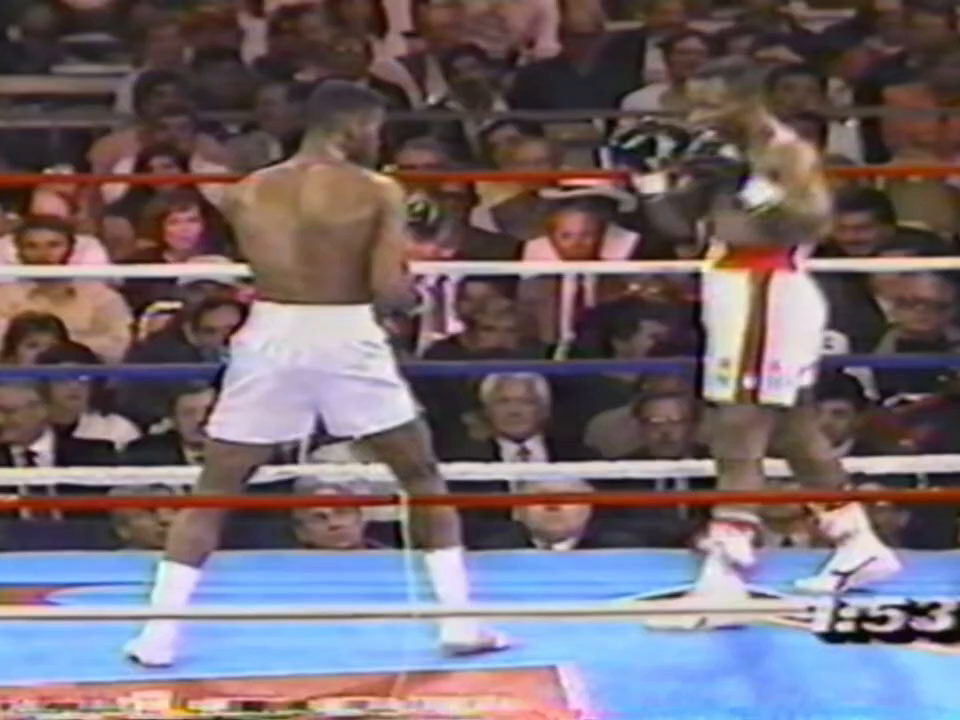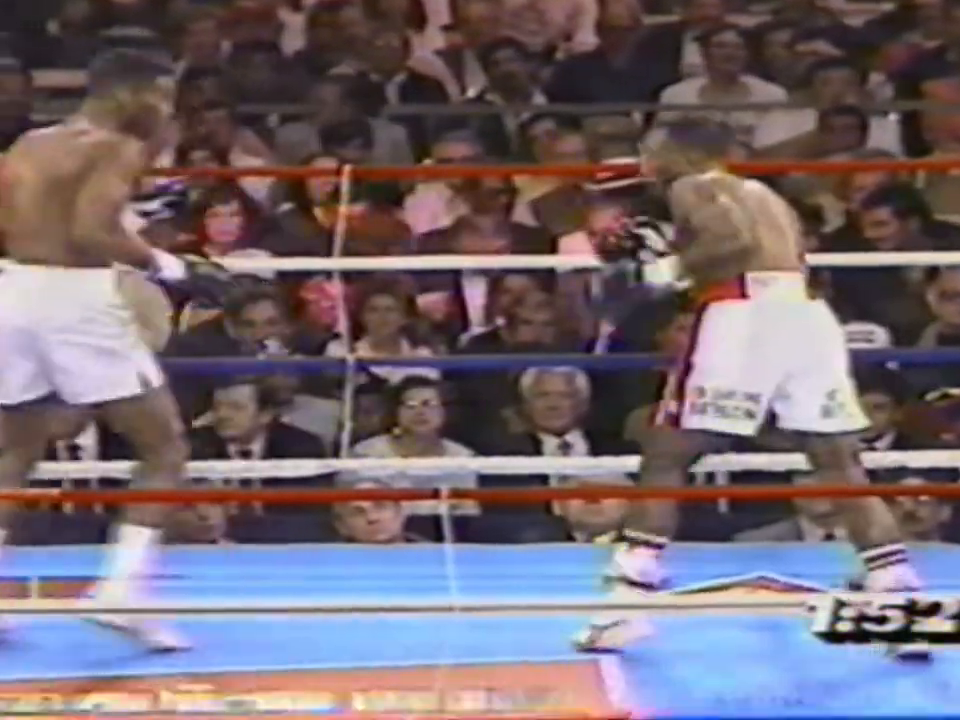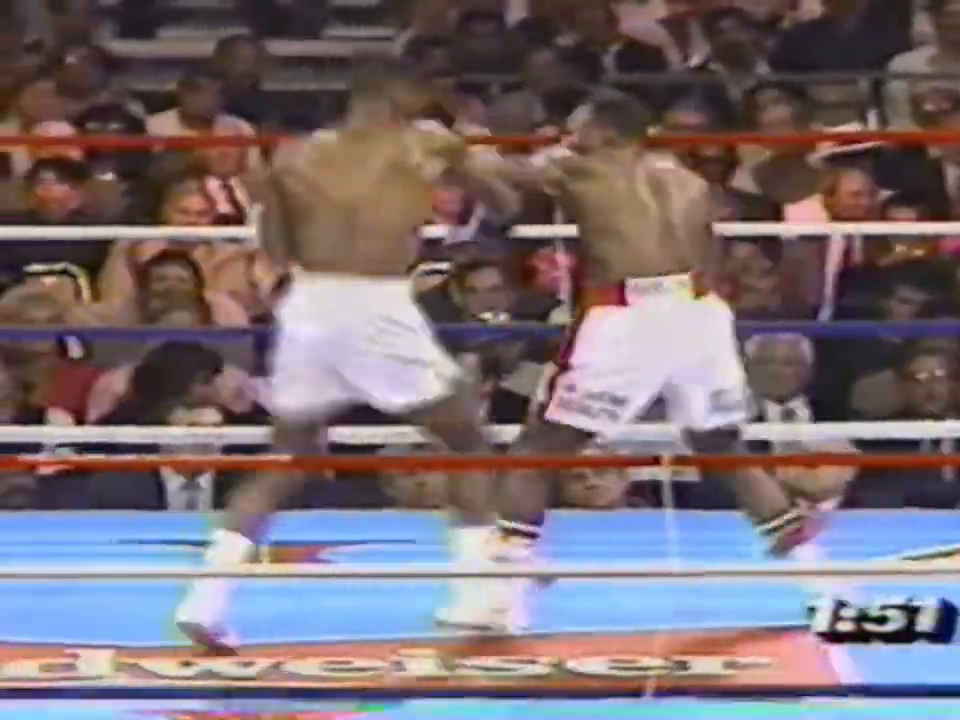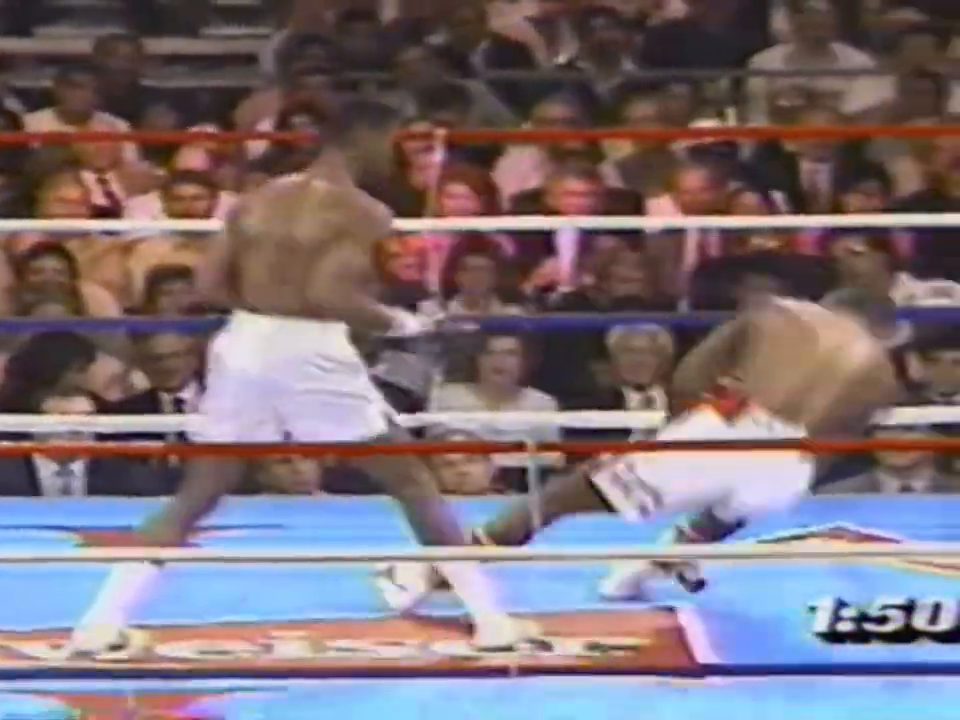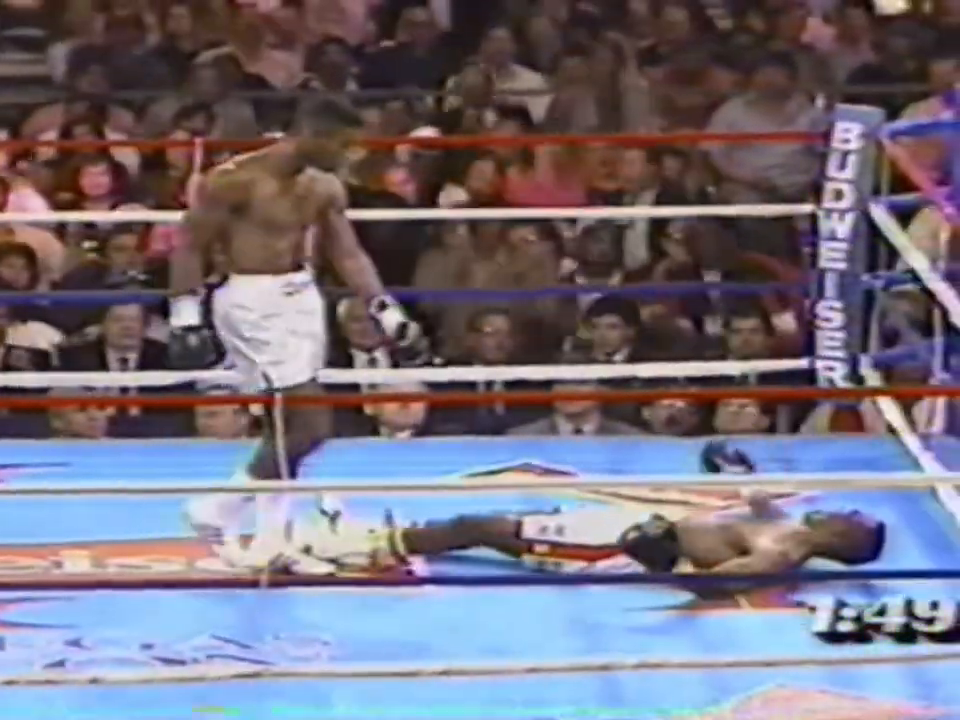
dt=1s
person 1, frame 1
left shoulder: (245, 192)
right shoulder: (376, 193)
right elbow: (391, 288)
left hip: (270, 339)
right hip: (346, 341)
left knee: (213, 492)
right knee: (422, 477)
left ankle: (158, 635)
right ankle: (459, 621)
person 1, frame 2
right shoulder: (116, 150)
right elbow: (91, 231)
left wrist: (143, 219)
right wrist: (164, 262)
right hip: (78, 304)
right knee: (165, 450)
right ankle: (122, 593)
person 1, frame 3
left shoulder: (292, 158)
right shoulder: (433, 143)
left elbow: (279, 247)
right elbow: (508, 200)
left hip: (309, 310)
right hip: (379, 312)
left knee: (286, 468)
right knee: (467, 444)
left ankle: (206, 605)
right ankle: (475, 595)
person 1, frame 4
left shoulder: (252, 202)
right shoulder: (364, 212)
left elbow: (210, 286)
right elbow: (331, 296)
right wrist: (406, 325)
left hip: (242, 346)
right hip: (312, 356)
left knee: (196, 494)
right knee: (413, 481)
left ankle: (102, 621)
right ankle: (491, 618)
person 1, frame 5
left shoulder: (325, 188)
right shoulder: (235, 181)
left elbow: (350, 255)
right elbow: (187, 245)
left wrist: (388, 313)
right wrist: (186, 318)
left hip: (301, 298)
right hip: (254, 303)
left knee: (288, 429)
right knee: (308, 427)
left ankle: (264, 547)
right ankle: (219, 508)
person 2, frame 1
left shoulder: (786, 152)
right shoulder: (714, 151)
left elbow: (817, 221)
right elbow: (680, 222)
left wrist: (749, 184)
right wrist: (650, 178)
left hip: (767, 294)
right hip: (739, 290)
left knee: (735, 436)
right knee: (793, 430)
left ankle: (724, 582)
right ankle: (861, 549)
person 2, frame 2
left shoulder: (691, 189)
right shoulder: (765, 197)
left elbow: (731, 238)
left wrist: (671, 268)
right wrist: (670, 254)
left hip: (743, 322)
right hip: (809, 318)
left knee: (664, 459)
right knee: (843, 471)
left ankle: (626, 605)
person 2, frame 3
left shoulder: (576, 172)
right shoulder: (690, 183)
left elbow: (508, 171)
right elbow: (706, 259)
left hip: (624, 323)
right hip: (700, 316)
left knee: (536, 449)
right knee: (728, 455)
left ankle: (504, 589)
person 2, frame 4
left shoulder: (778, 311)
right shoulder: (880, 376)
left elbow: (687, 377)
right elbow: (832, 439)
left wrist: (680, 421)
left hip: (722, 435)
right hip: (783, 470)
left knee: (567, 495)
right knee: (727, 509)
right ankle: (649, 569)
person 2, frame 5
left shoulder: (781, 554)
right shoulder: (789, 531)
left elbow: (719, 571)
left wrist: (674, 556)
right wrist: (733, 470)
left hip: (630, 546)
right hip: (647, 521)
left knee: (478, 529)
right knee: (501, 510)
left ankle: (342, 548)
right ankle: (385, 532)
